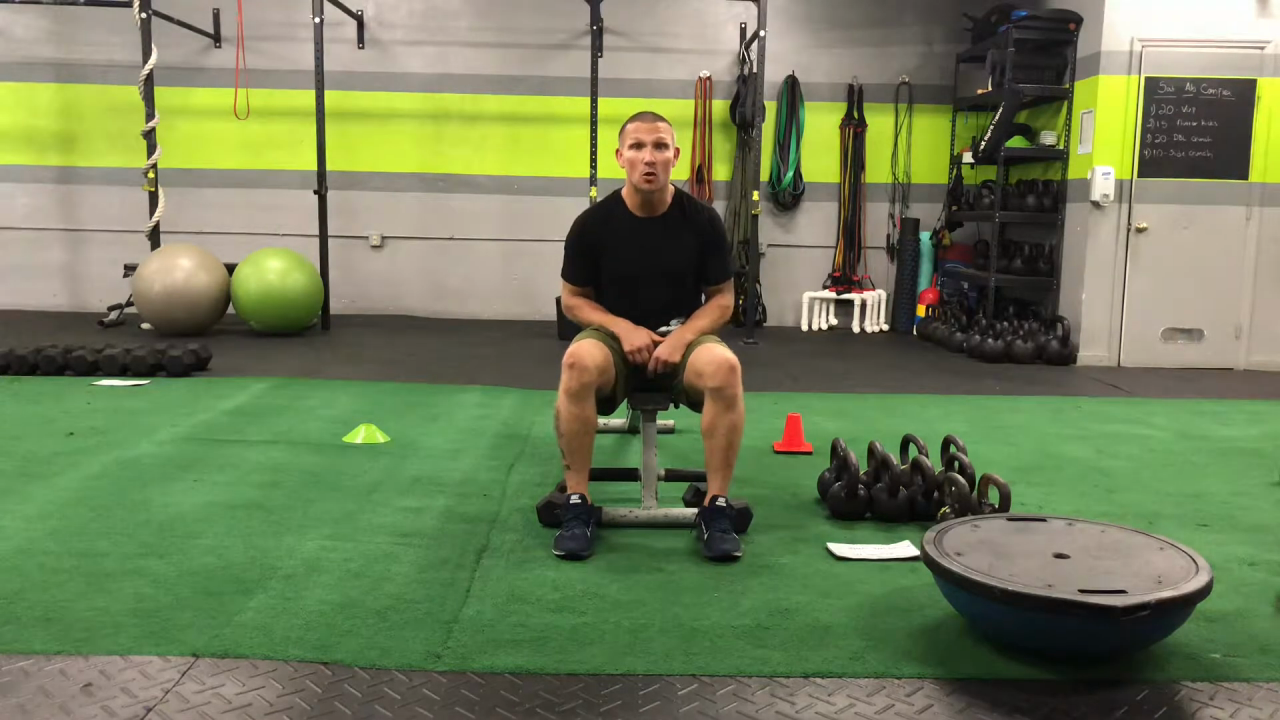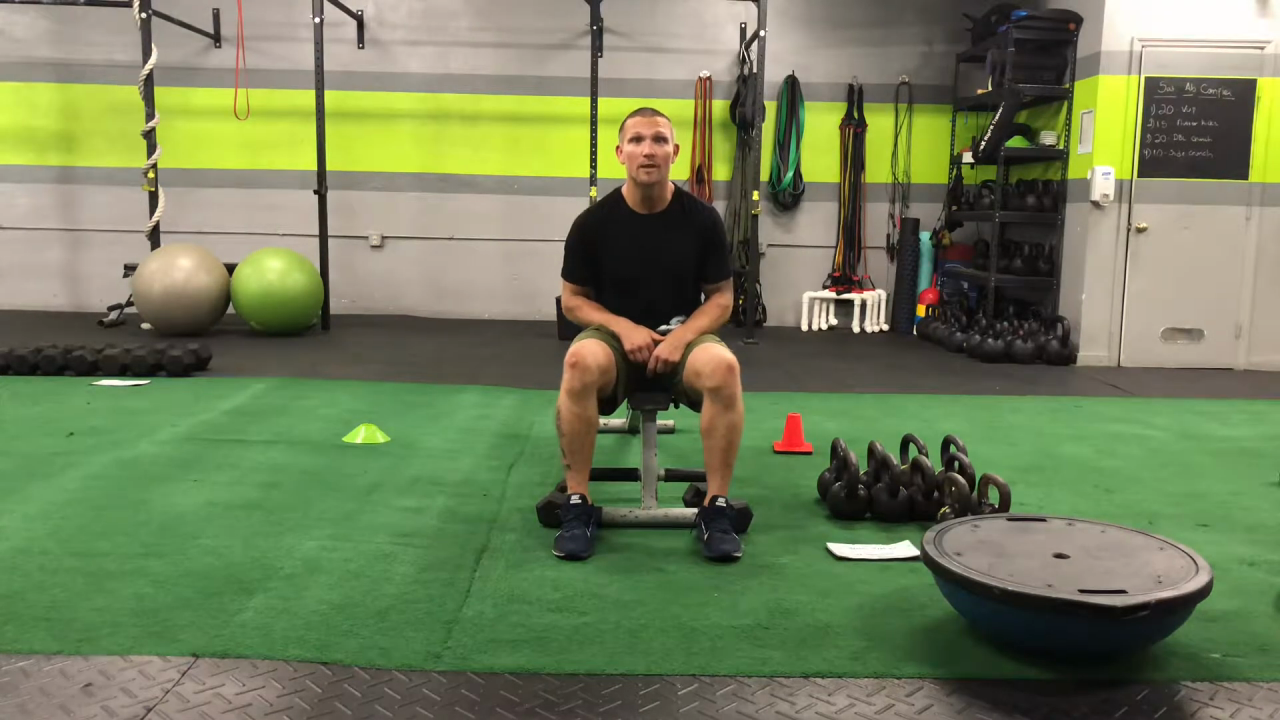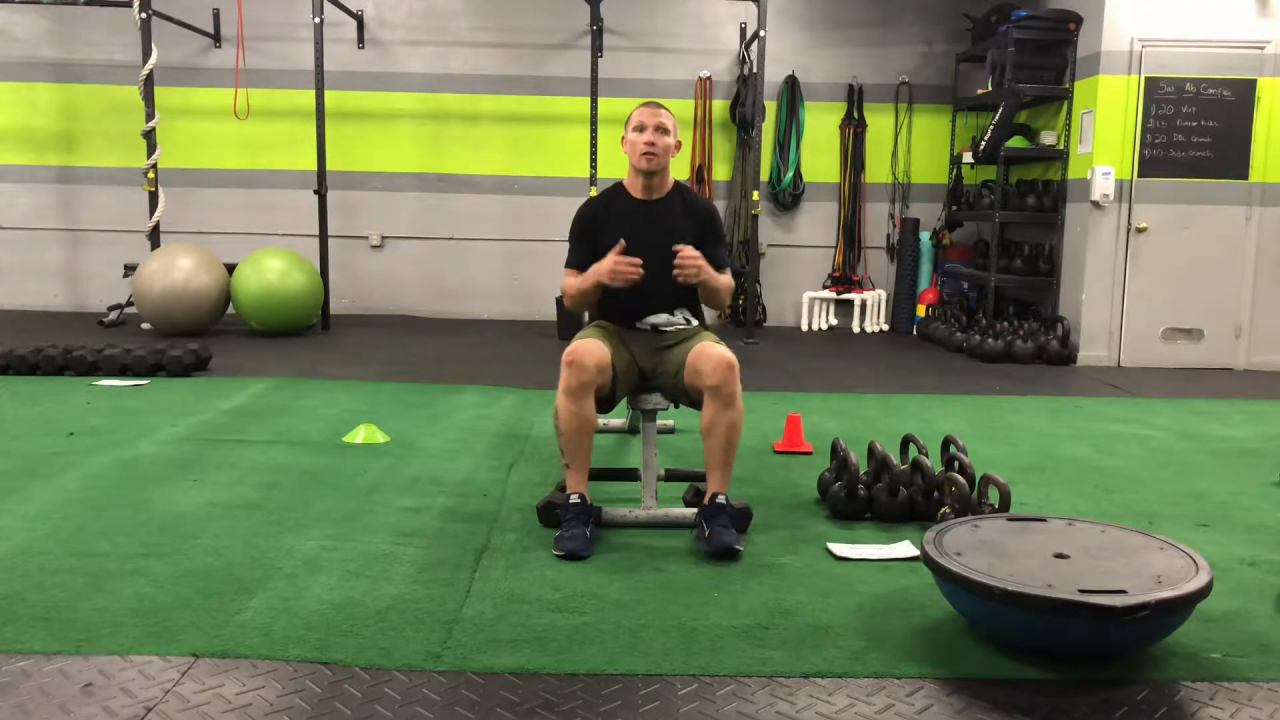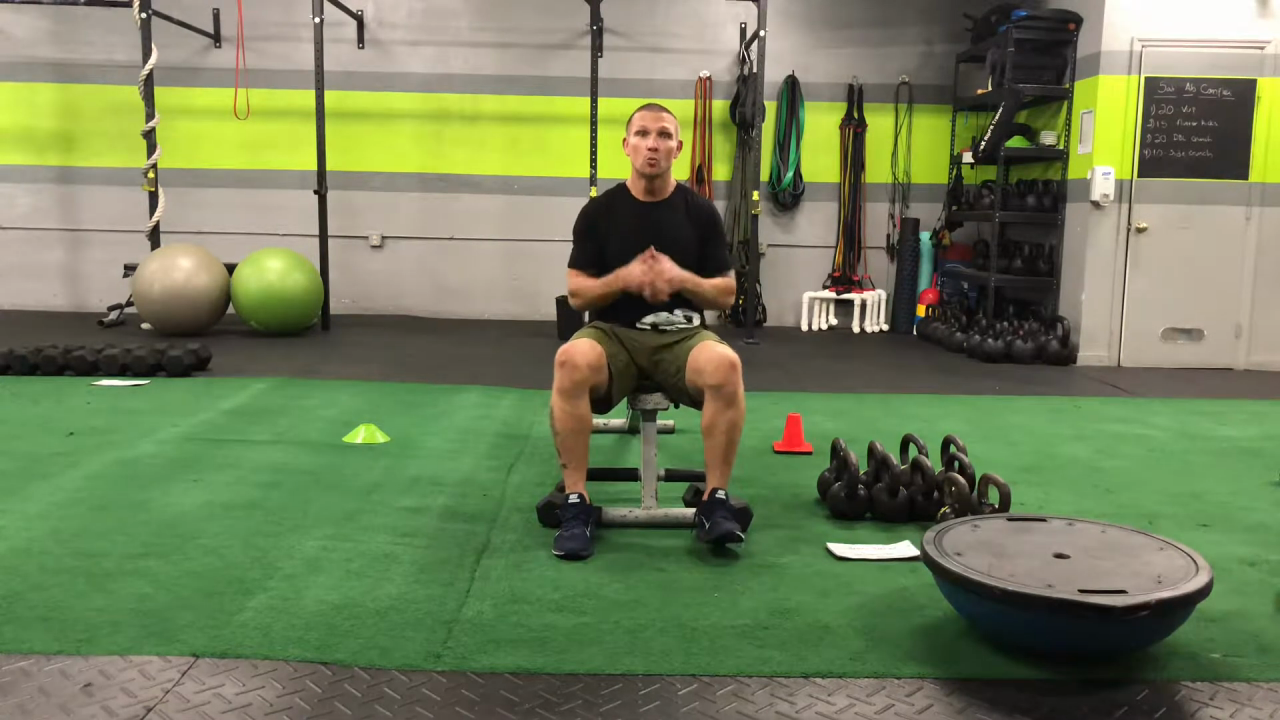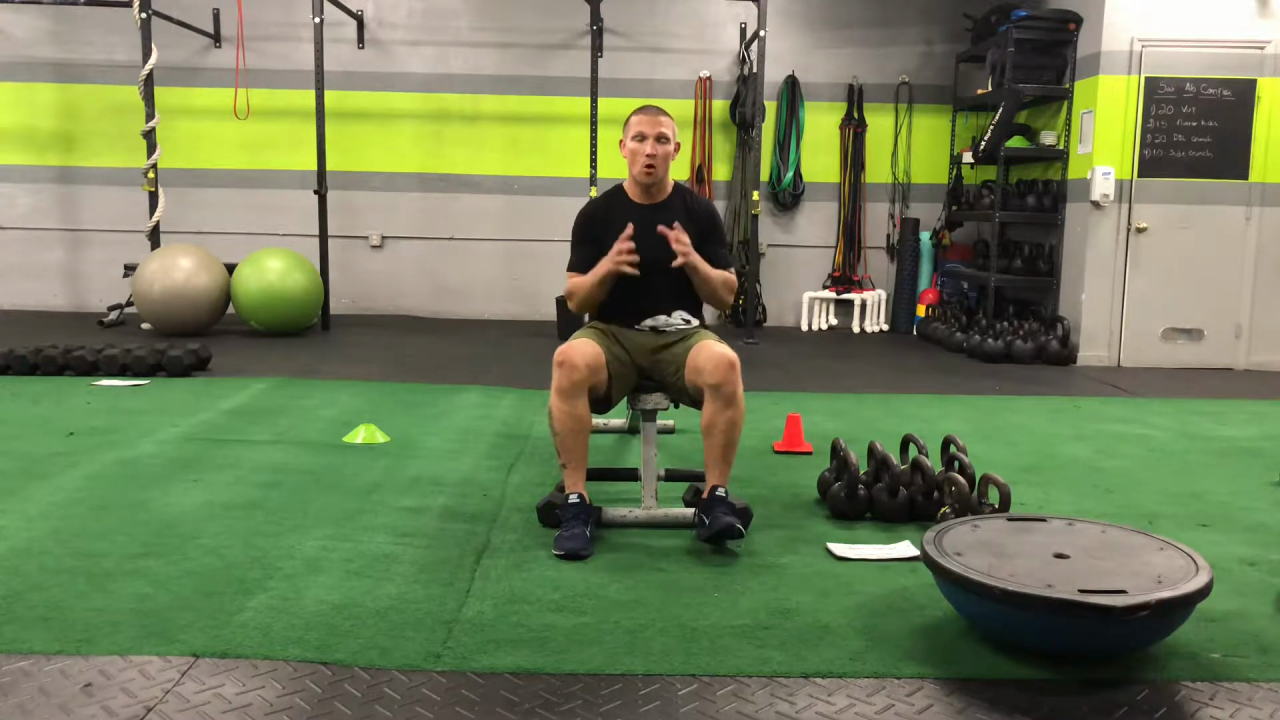
dt=0.4s
person 1, frame 1
left shoulder: (703, 221)
right shoulder: (592, 223)
left elbow: (722, 299)
right elbow: (573, 299)
left wrist: (682, 336)
right wrist: (623, 328)
left hip: (682, 337)
right hip: (615, 335)
left knee: (725, 367)
right knee: (578, 363)
left ankle: (715, 508)
right ankle: (577, 505)
person 1, frame 2
left shoulder: (702, 219)
right shoulder: (593, 222)
left elbow: (720, 299)
right elbow: (573, 301)
left wrist: (681, 336)
right wrist: (623, 327)
left hip: (683, 337)
right hip: (615, 336)
left knee: (723, 367)
right knee: (580, 362)
left ankle: (715, 508)
right ankle: (577, 504)
person 1, frame 3
left shoulder: (699, 211)
right shoulder: (596, 211)
left elbow: (722, 299)
right elbow: (572, 299)
left wrist: (707, 277)
right wrist: (597, 275)
left hip: (681, 335)
right hip: (614, 333)
left knee: (724, 367)
right knee: (577, 362)
left ankle: (715, 506)
right ankle: (577, 505)
person 1, frame 4
left shoulder: (701, 213)
right shoulder: (599, 212)
left elbow: (726, 292)
right elbow: (576, 292)
left wrist: (683, 280)
right wrist: (623, 279)
left hip: (681, 333)
right hip: (614, 331)
left knee: (726, 366)
right knee: (570, 361)
left ankle: (715, 502)
right ankle: (576, 504)
person 1, frame 5
left shoulder: (699, 212)
right shoulder: (597, 213)
left elbow: (726, 296)
right elbow: (575, 300)
left wrist: (693, 261)
right wrist: (606, 267)
left hip: (681, 335)
right hip: (613, 333)
left knee: (725, 364)
right knee: (568, 361)
left ankle: (714, 500)
right ankle: (576, 503)
